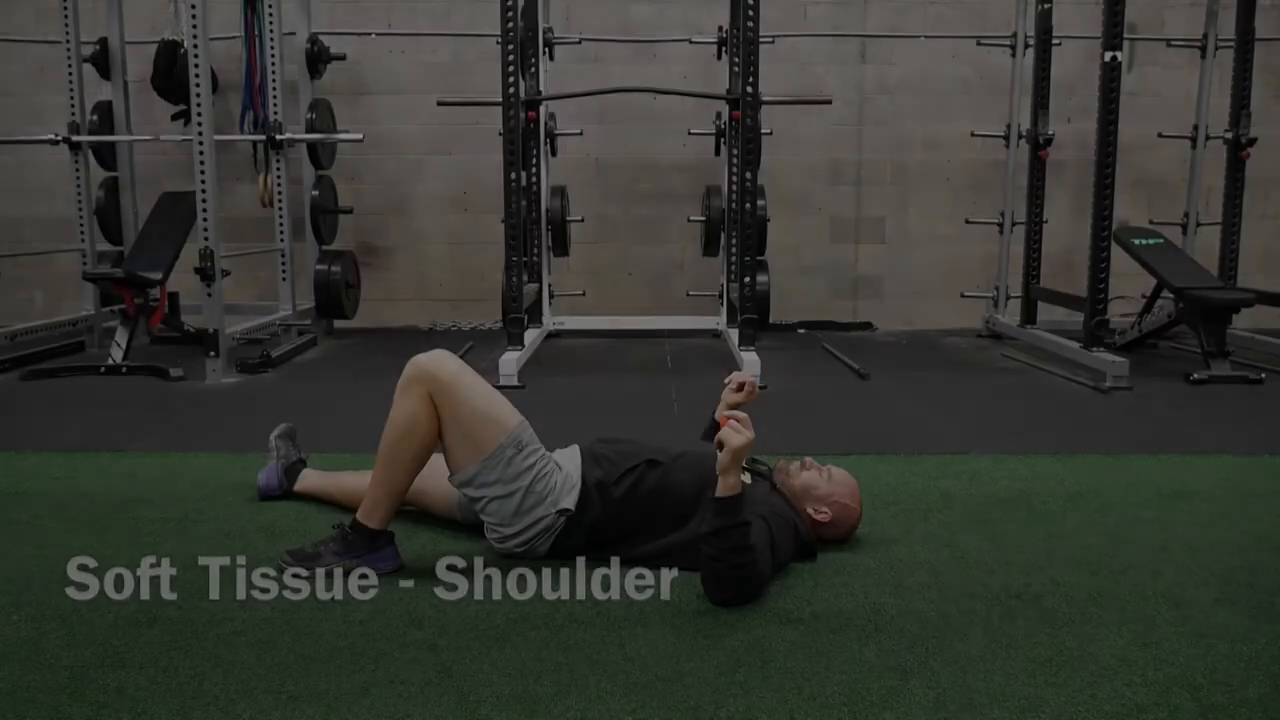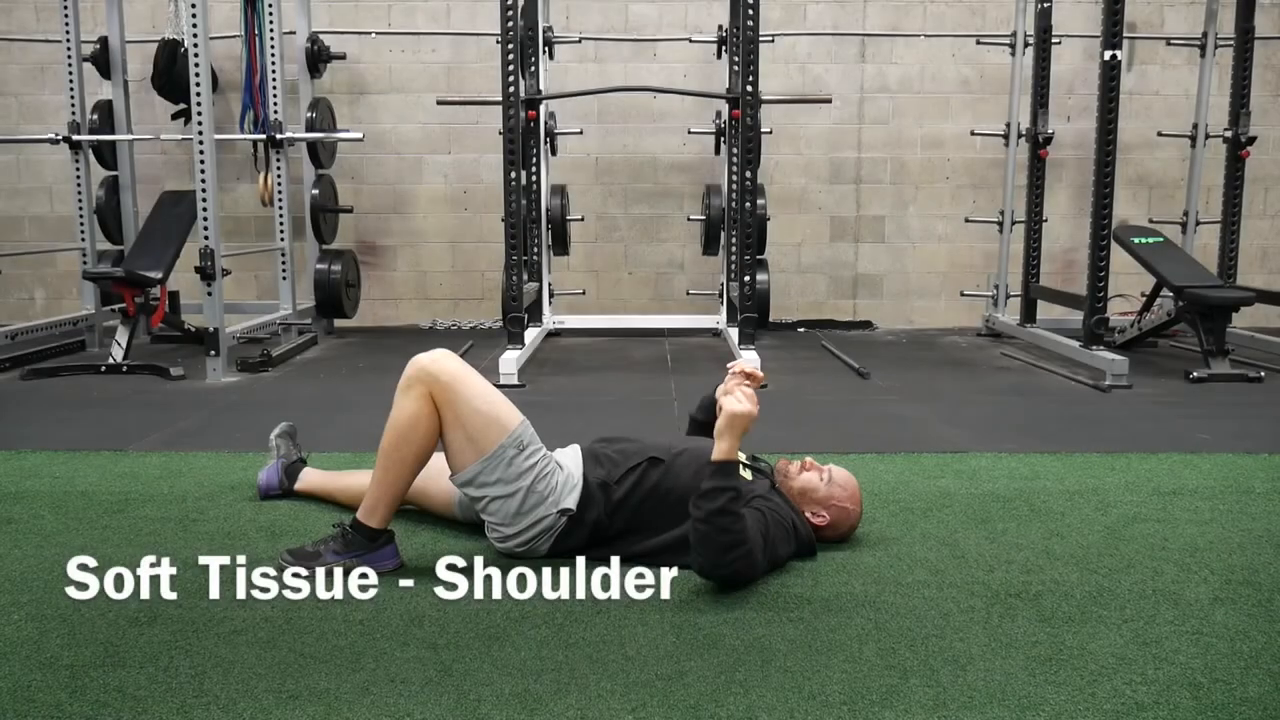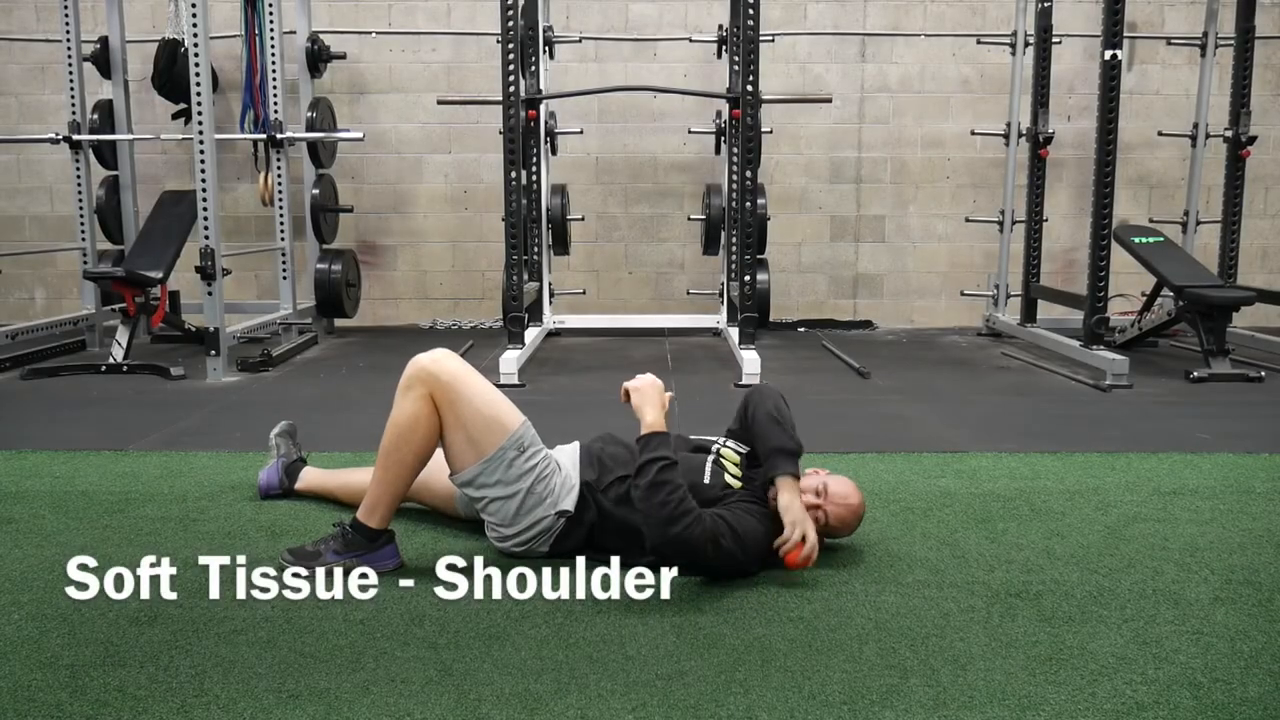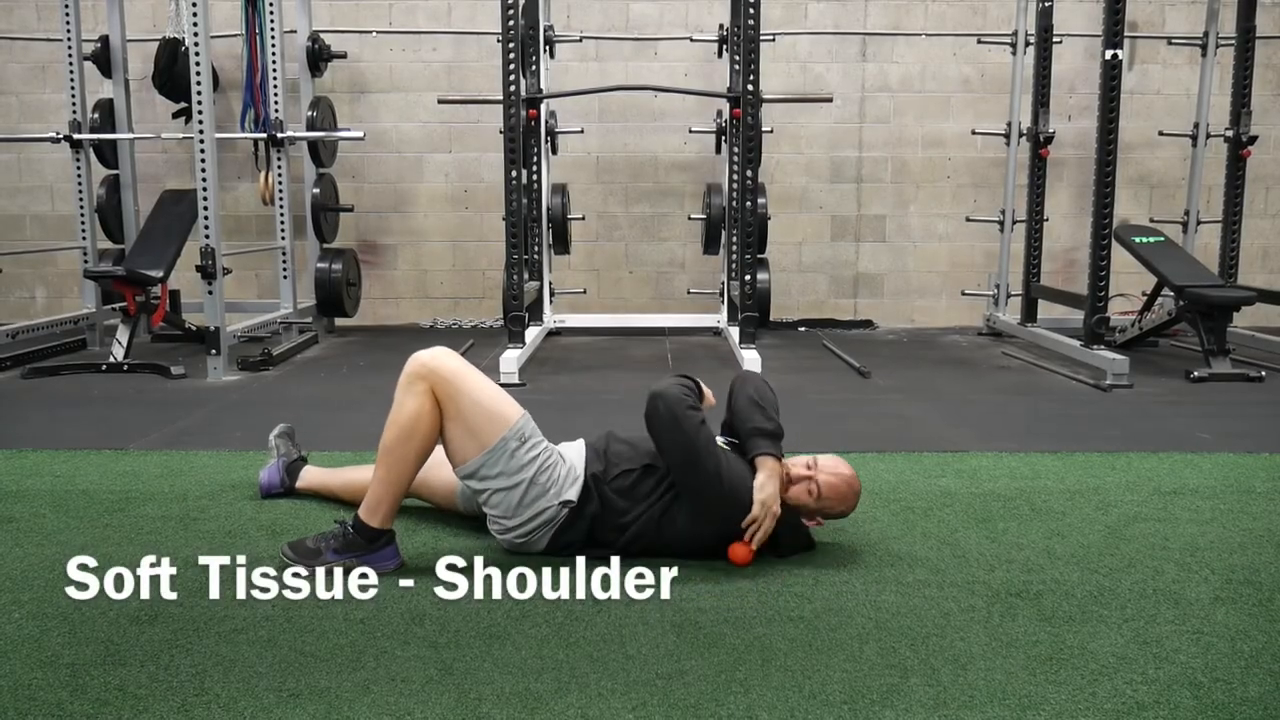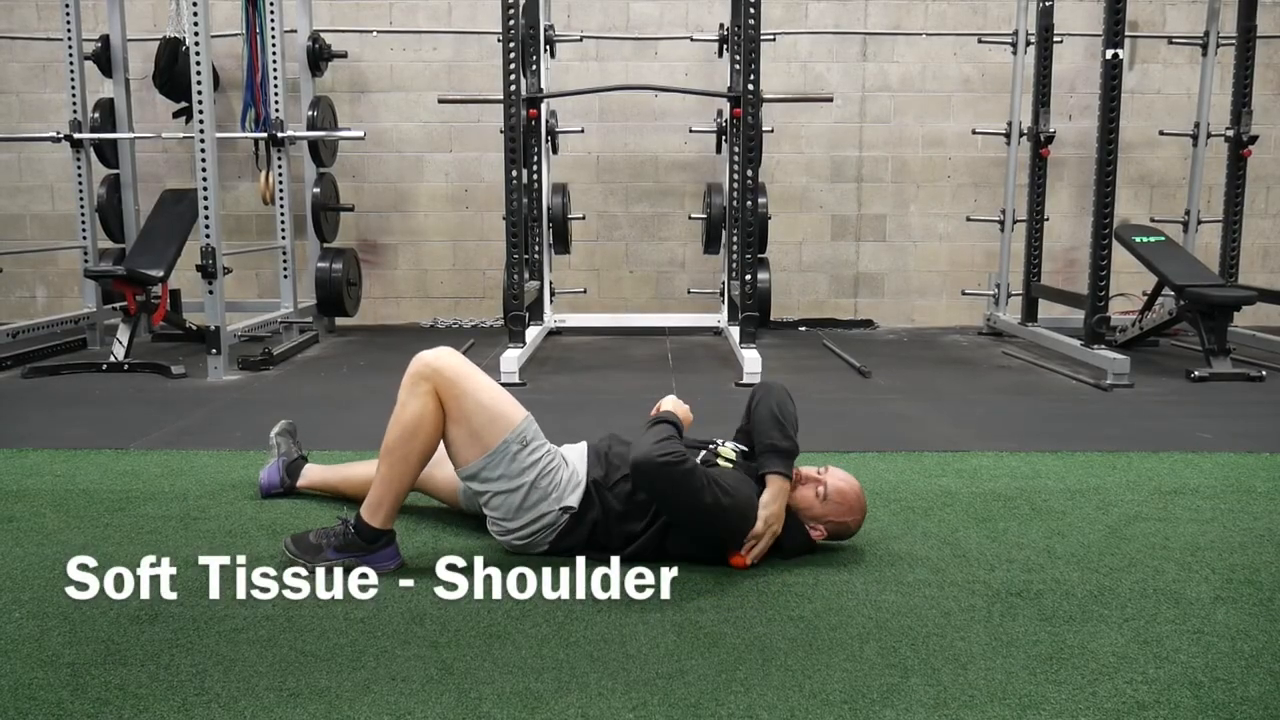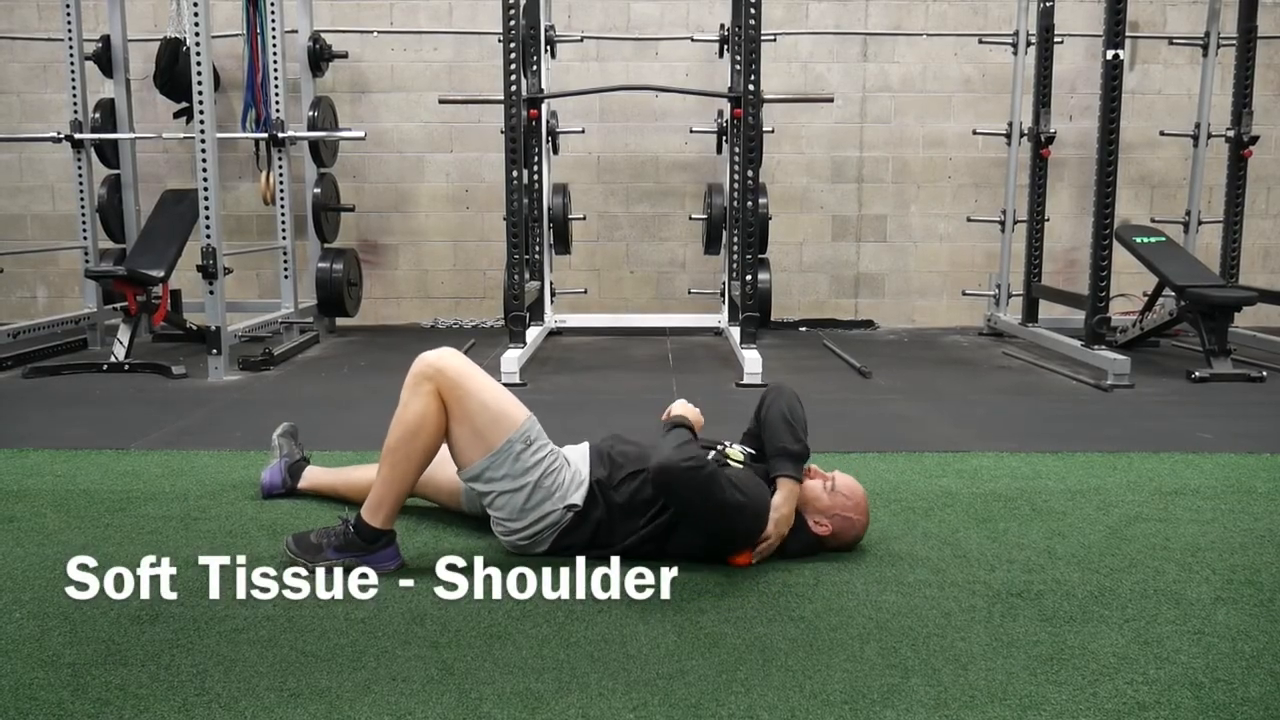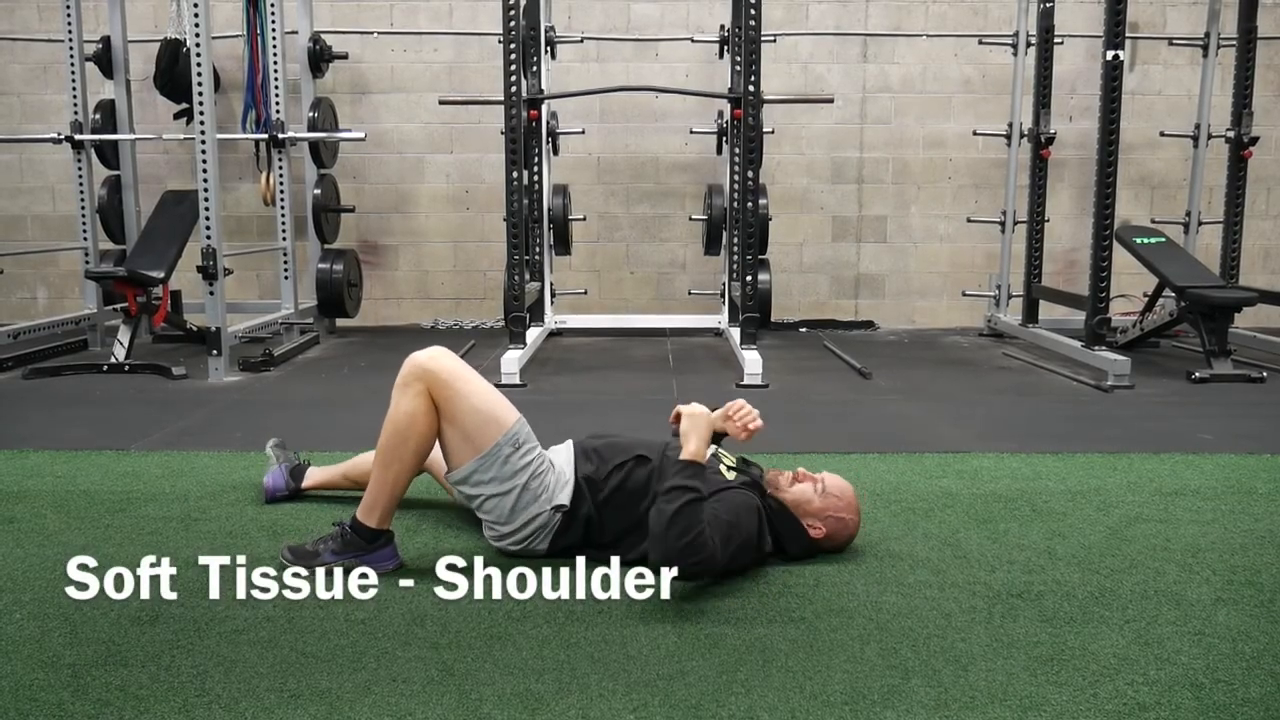
dt=0.7s
person 1, frame 1
left shoulder: (771, 520)
right shoulder: (765, 487)
left elbow: (729, 584)
left wrist: (730, 476)
right wrist: (723, 417)
left hip: (541, 508)
right hip: (558, 482)
left knee: (430, 371)
left ankle: (364, 541)
right ankle: (297, 477)
person 1, frame 2
left shoulder: (771, 520)
right shoulder: (763, 480)
left elbow: (720, 560)
right elbow: (697, 442)
left wrist: (728, 443)
right wrist: (723, 400)
left hip: (544, 509)
right hip: (562, 479)
left knee: (431, 371)
left ankle: (365, 540)
right ankle: (297, 475)
person 1, frame 3
left shoulder: (749, 533)
right shoulder: (759, 466)
left elbow: (670, 536)
right elbow: (764, 401)
left wrist: (653, 424)
right wrist: (788, 484)
left hip: (540, 509)
right hip: (559, 473)
left knee: (430, 371)
right knee: (406, 472)
left ankle: (366, 538)
right ankle: (297, 475)
person 1, frame 4
left shoulder: (731, 498)
right shoulder: (754, 474)
left elbow: (663, 407)
right elbow: (749, 385)
left wrist: (691, 386)
right wrist: (769, 463)
left hip: (544, 504)
right hip: (559, 480)
left knee: (429, 368)
right knee: (411, 467)
left ankle: (367, 537)
right ankle: (299, 475)
person 1, frame 5
left shoulder: (734, 513)
right shoulder: (760, 482)
left elbow: (650, 465)
right elbow: (771, 395)
left wrist: (669, 416)
right wrist: (778, 481)
left hip: (543, 508)
right hip: (562, 476)
left knee: (433, 369)
right knee: (417, 460)
left ankle: (368, 538)
right ankle: (298, 471)
person 1, frame 6
left shoulder: (746, 510)
right shoulder: (764, 476)
left elbow: (672, 471)
right elbow: (779, 399)
left wrist: (683, 422)
right wrist: (788, 481)
left hip: (549, 506)
right hip: (567, 477)
left knee: (436, 368)
right knee: (414, 465)
left ankle: (368, 538)
right ankle: (299, 476)
person 1, frame 7
left shoulder: (745, 519)
right shoulder: (748, 482)
left elbow: (678, 555)
right elbow: (695, 430)
left wrist: (695, 447)
right wrist: (722, 419)
left hip: (539, 507)
right hip: (557, 473)
left knee: (426, 369)
right knee: (422, 440)
left ankle: (366, 538)
right ankle: (304, 477)
